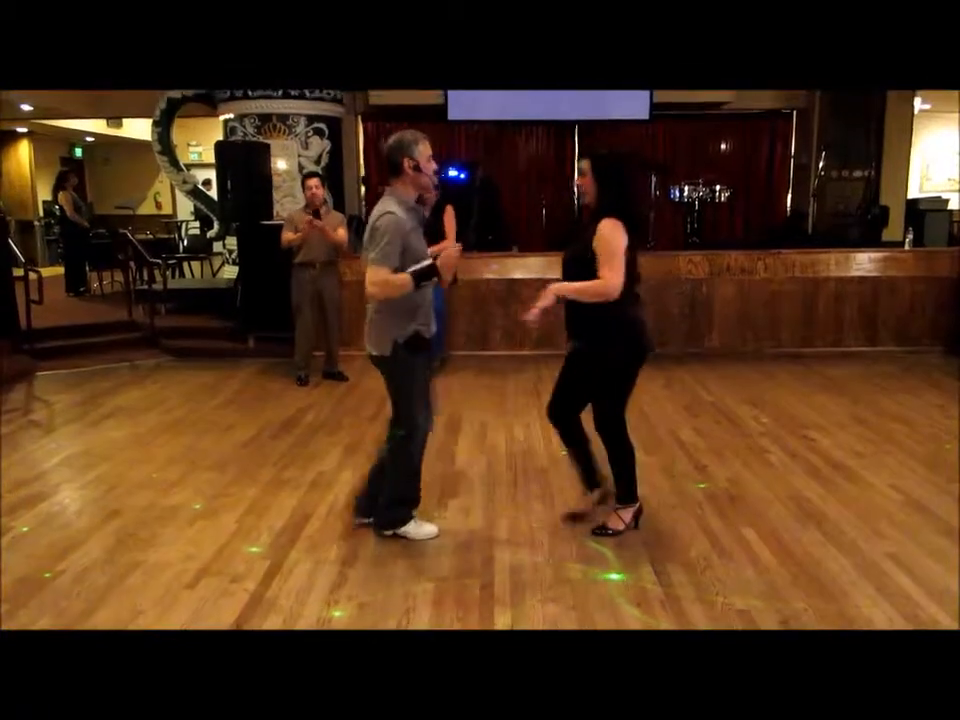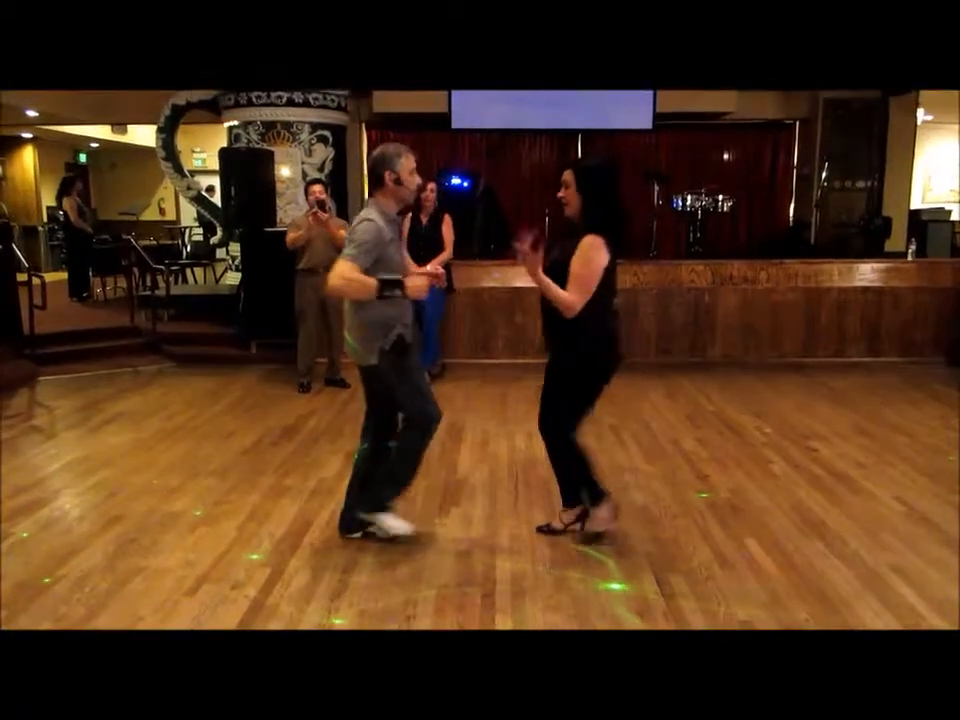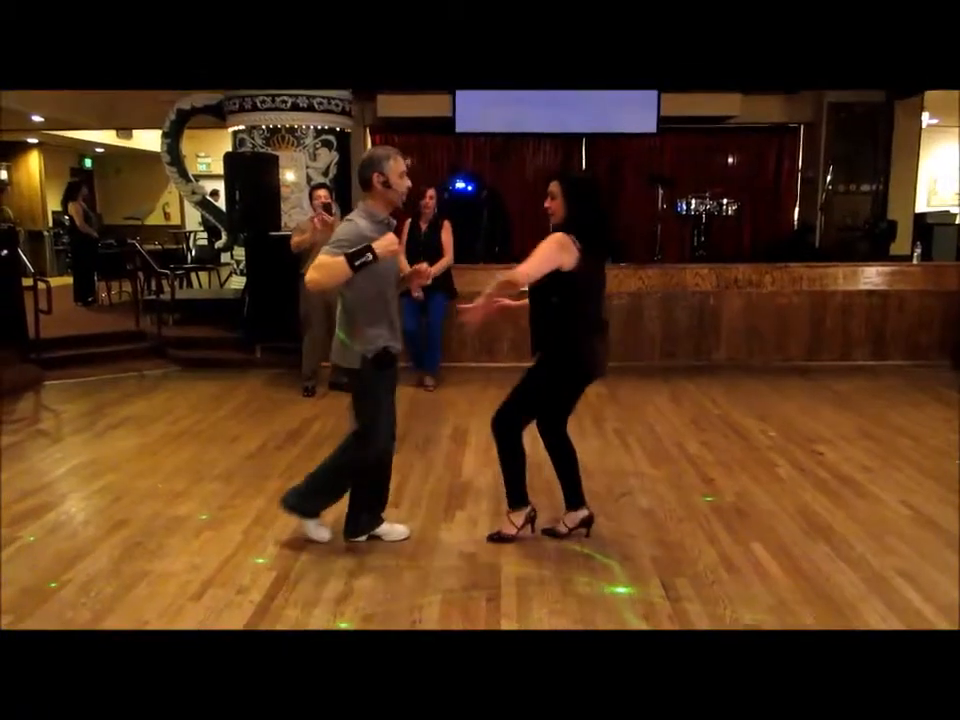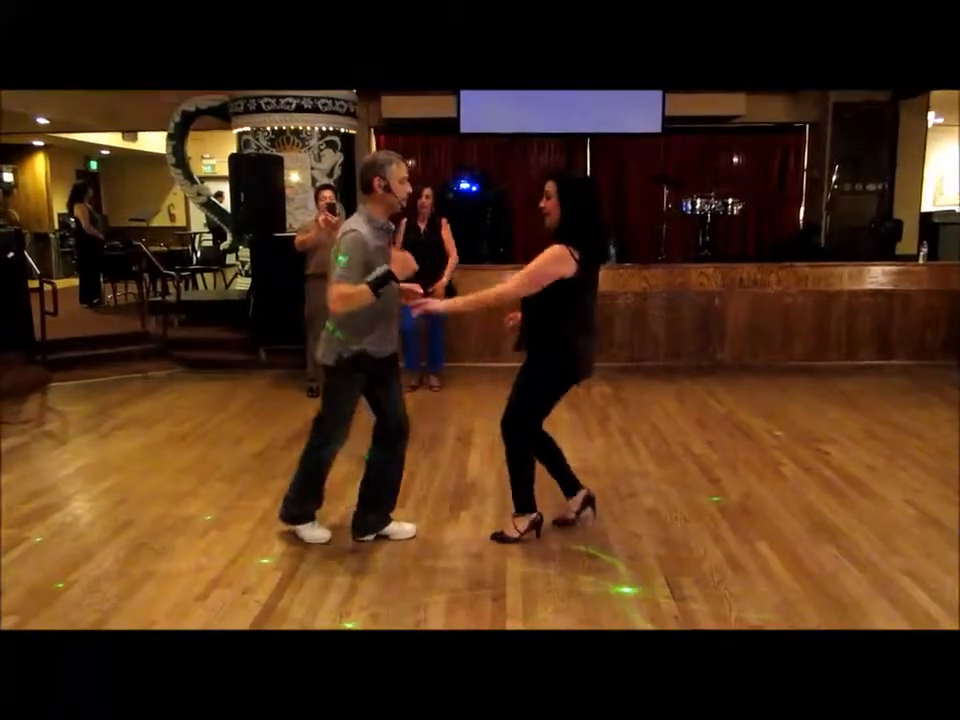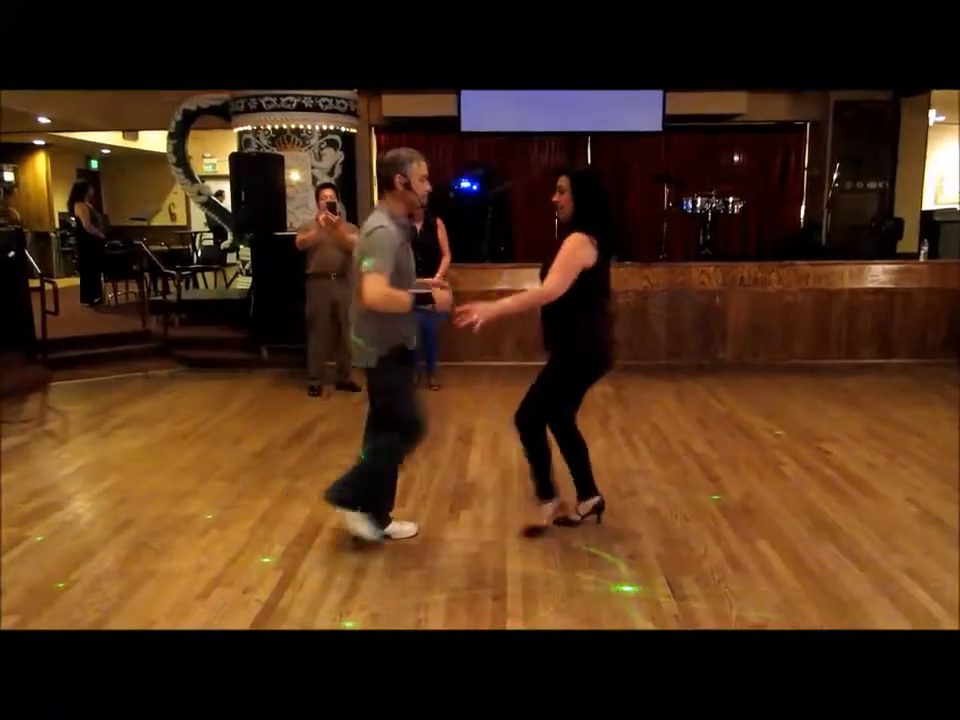
dt=0.3s
person 1, frame 1
left shoulder: (406, 211)
right shoulder: (392, 218)
right elbow: (376, 286)
left wrist: (434, 269)
right wrist: (434, 270)
left hip: (409, 335)
right hip: (398, 338)
left knee: (411, 422)
right knee: (412, 425)
left ankle: (374, 503)
right ankle: (393, 516)
person 1, frame 2
left shoulder: (389, 222)
right shoulder: (371, 226)
right elbow: (339, 281)
left wrist: (420, 275)
right wrist: (402, 287)
left hip: (384, 341)
right hip: (380, 344)
left knee: (381, 428)
right knee: (424, 415)
left ankle: (359, 516)
right ankle: (376, 502)
person 1, frame 3
left shoulder: (386, 224)
right shoulder: (355, 228)
right elbow: (316, 278)
left wrist: (410, 277)
right wrist: (370, 253)
left hip: (384, 347)
right hip: (363, 350)
left knee: (380, 435)
right knee: (371, 435)
left ankle: (364, 521)
right ankle: (305, 501)
person 1, frame 4
left shoulder: (383, 229)
right shoulder: (356, 235)
right elbow: (338, 302)
left wrist: (399, 291)
right wrist: (389, 274)
left hip: (381, 351)
right hip: (349, 353)
left knee: (394, 429)
right knee: (330, 434)
left ankle: (373, 519)
right ankle: (298, 512)
person 1, frame 5
left shoulder: (394, 225)
right shoulder: (383, 231)
right elbow: (374, 296)
left wrist: (421, 285)
right wrist: (427, 298)
left hip: (391, 344)
right hip: (384, 348)
left knee: (386, 428)
right knee: (407, 426)
left ankle: (374, 517)
right ankle: (349, 495)
person 2, frame 1
left shoulder: (611, 227)
right shoulder: (598, 225)
left elbow: (611, 287)
left wrist: (558, 288)
right wrist: (556, 295)
left hip: (617, 343)
right hip: (592, 340)
left knee: (608, 422)
right knee: (560, 410)
left ankle: (628, 505)
right ankle: (595, 487)
person 2, frame 2
left shoulder: (593, 243)
right shoulder: (578, 239)
left elbow: (572, 304)
right elbow: (560, 287)
left wrist: (537, 275)
right wrist: (535, 264)
left hip: (590, 352)
right hip: (569, 349)
left knee: (561, 429)
right knee: (551, 424)
left ankle: (598, 502)
right ankle: (574, 506)
person 2, frame 3
left shoulder: (562, 242)
right shoulder: (587, 246)
left elbow: (519, 277)
left wrist: (484, 301)
right wrist: (516, 305)
left hip: (564, 356)
right hip: (581, 355)
left knee: (505, 423)
right knee: (552, 427)
left ankle: (518, 513)
right ankle: (576, 511)
person 2, frame 4
left shoulder: (561, 253)
right shoulder: (580, 250)
left elbow: (507, 292)
left wrist: (446, 304)
right wrist: (527, 315)
left hip: (554, 356)
right hip: (566, 353)
left knee: (515, 427)
right knee: (527, 426)
left ankle: (526, 514)
right ankle: (576, 494)
person 2, frame 5
left shoulder: (580, 241)
right shoulder: (584, 240)
left elbow: (549, 292)
left wrist: (493, 308)
left hip: (580, 349)
right hip: (579, 347)
left knee: (528, 418)
right knee: (560, 422)
left ankle: (547, 501)
right ankle: (588, 499)
person 3, frame 1
left shoulder: (337, 217)
right shoulder: (294, 216)
left elbow: (343, 243)
right elbow: (285, 242)
left wrist: (325, 230)
right wrist: (304, 233)
left hip: (329, 271)
right hip: (303, 272)
left knee: (332, 320)
right knee: (304, 321)
left ankle: (331, 367)
right ankle: (302, 369)
person 3, frame 2
left shoulder: (339, 223)
right shoulder: (299, 222)
left elbow: (344, 243)
right elbow: (290, 243)
left wrist: (327, 225)
right wrist: (309, 226)
right hip: (307, 278)
left knee: (334, 327)
right knee: (307, 328)
left ankle: (333, 373)
right ankle: (304, 376)
person 3, frame 3
left shoulder: (342, 226)
right shoulder: (303, 226)
right elbow: (295, 247)
left wrist: (332, 228)
right wrist: (313, 230)
right knee: (312, 332)
left ankle: (338, 377)
right ankle: (309, 380)
person 3, frame 4
right shoulder: (308, 227)
right elbow: (299, 245)
left wrist: (336, 228)
right wrist: (318, 228)
right hip: (317, 283)
right knee: (316, 332)
right ankle: (313, 381)
person 3, frame 5
left shoulder: (349, 227)
right shoulder: (309, 226)
left elbow: (353, 247)
right elbow: (300, 244)
left wrist: (338, 227)
right wrist: (319, 227)
left hip: (343, 282)
right hip: (318, 282)
left knee: (344, 331)
right knee: (318, 332)
left ankle: (344, 377)
right ankle: (315, 380)
person 4, frame 1
left shoulder: (446, 210)
left elbow: (450, 242)
left wrist: (425, 252)
left knee: (435, 311)
left ankle: (433, 356)
right ankle: (436, 355)
person 4, frame 2
left shoulder: (444, 218)
right shoulder: (410, 218)
left elbow: (448, 252)
right elbow: (402, 248)
left wrist: (426, 268)
right wrist: (414, 269)
left knee: (431, 322)
right knee: (419, 322)
left ankle: (426, 366)
right ankle: (435, 362)
person 4, frame 3
left shoulder: (443, 224)
right shoulder: (409, 223)
left elbow: (449, 257)
right elbow: (402, 254)
left wrist: (428, 274)
left hip: (436, 285)
left knee: (433, 329)
right knee: (409, 328)
left ankle: (430, 372)
right ankle: (419, 368)
person 4, frame 4
left shoulder: (441, 223)
right shoulder: (405, 223)
left elbow: (453, 256)
left wrist: (444, 281)
left hip: (435, 285)
right hip: (411, 284)
left knee: (435, 329)
right knee: (407, 328)
left ankle: (434, 373)
right ankle: (415, 373)
person 4, frame 5
left shoulder: (436, 223)
left elbow: (446, 256)
left wrist: (437, 278)
left hip: (428, 284)
left knee: (429, 328)
left ankle: (431, 373)
